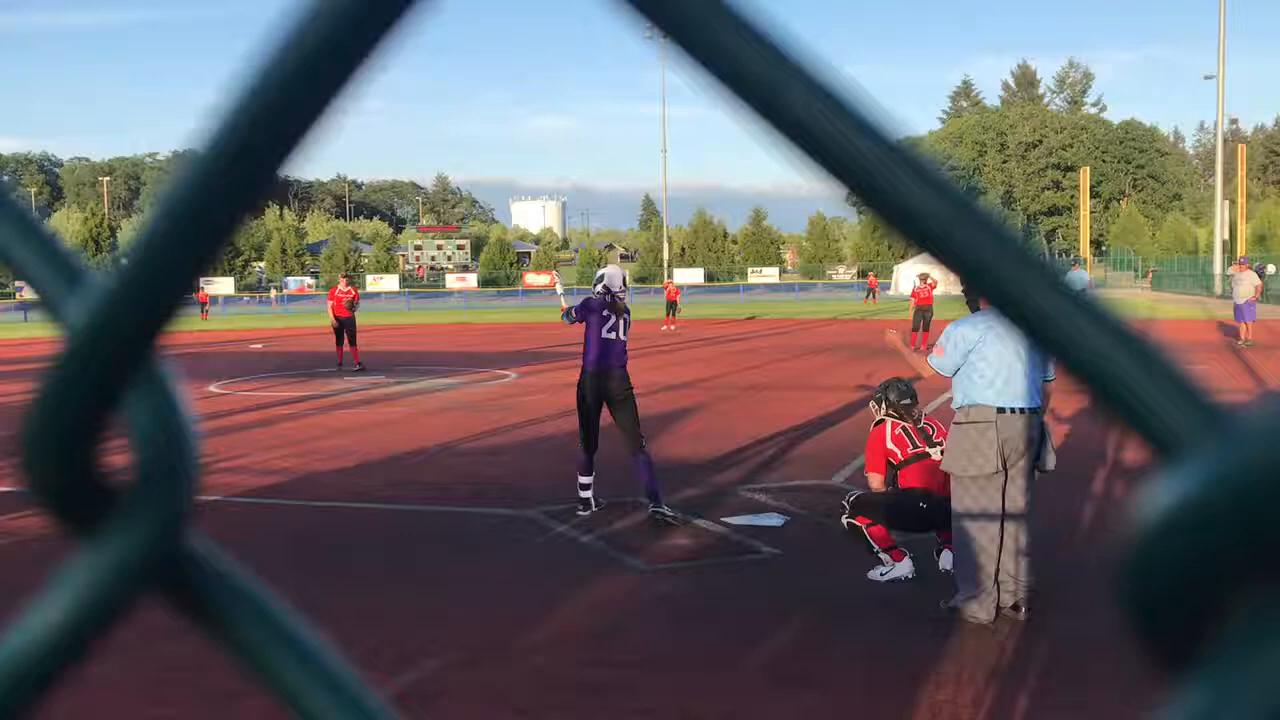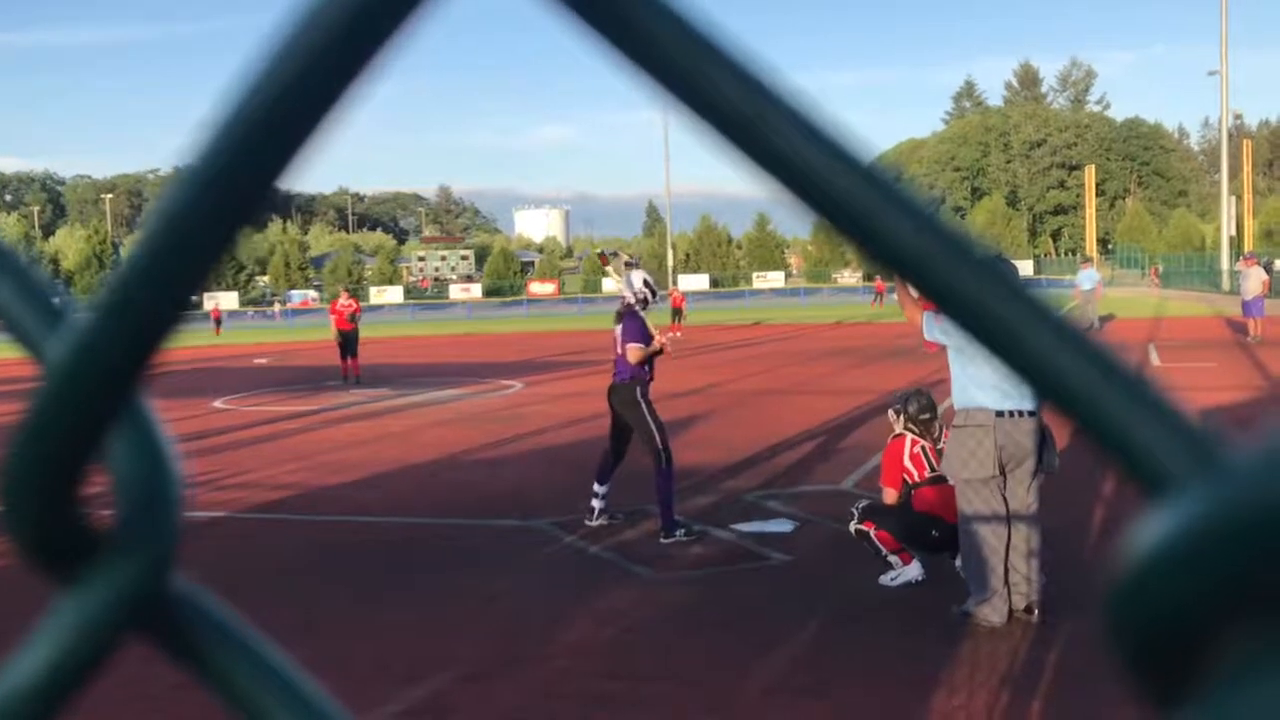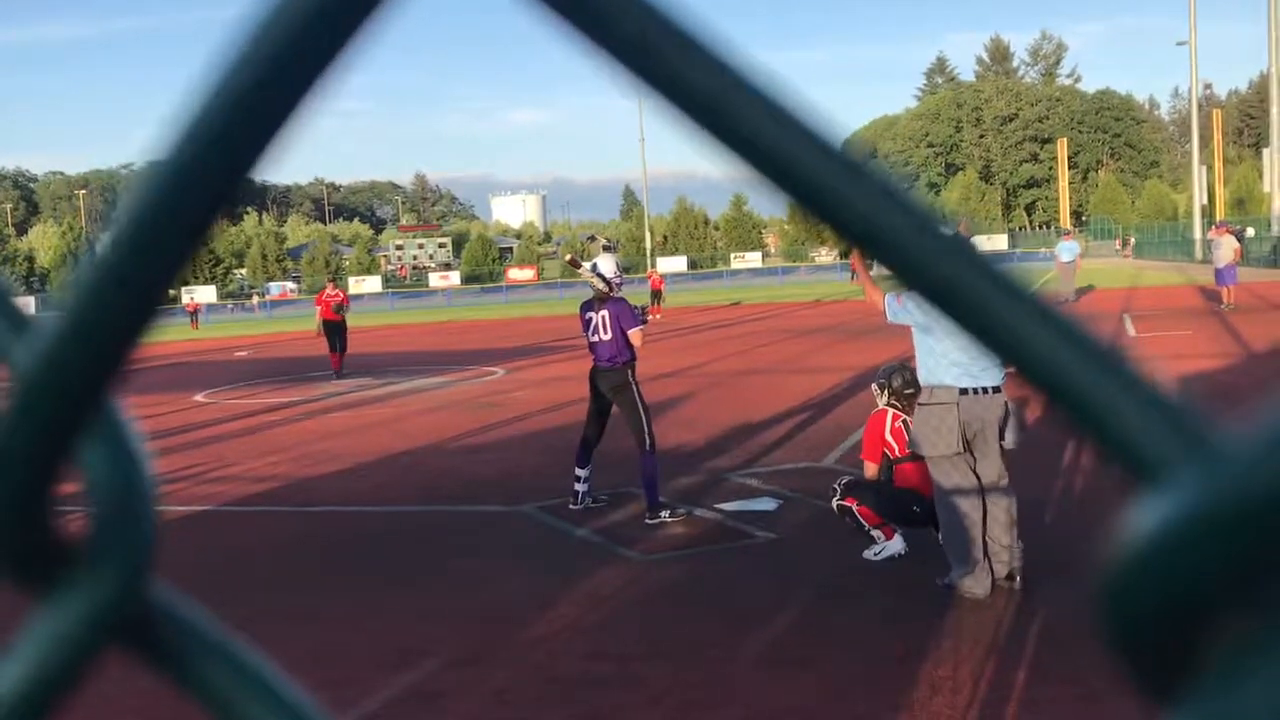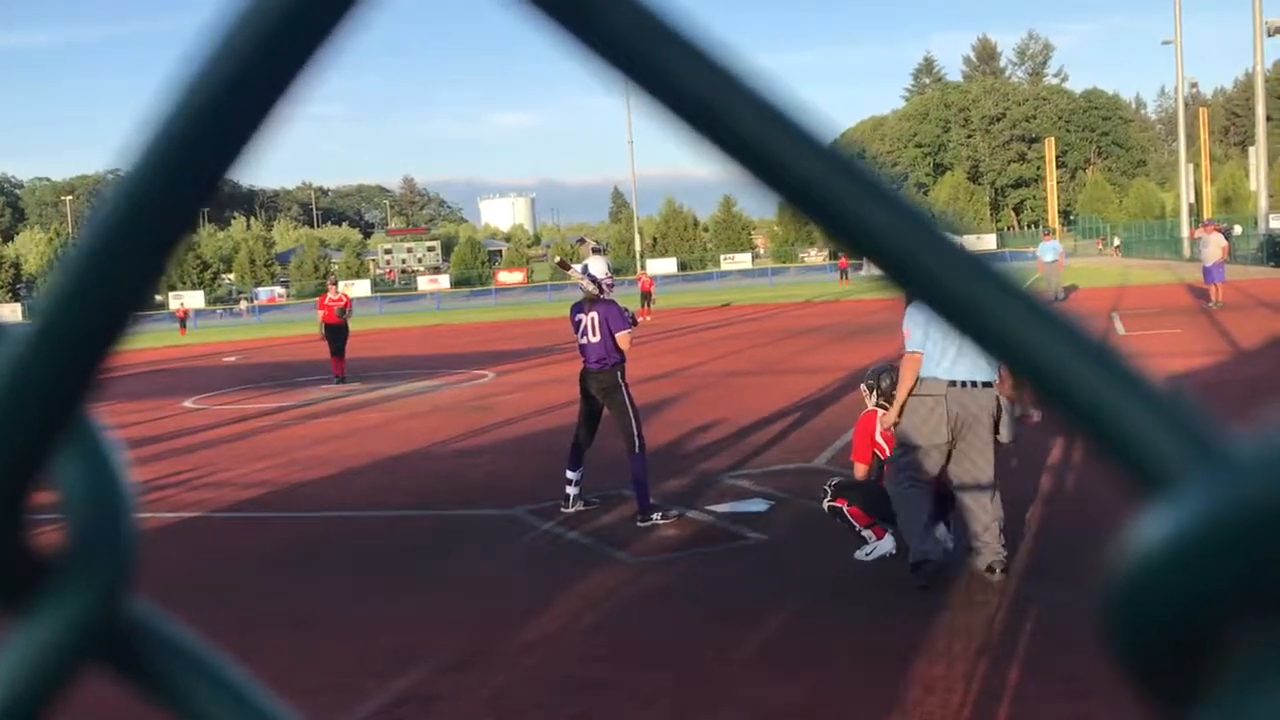
dt=1s
person 1, frame 1
left shoulder: (965, 329)
left elbow: (932, 369)
right elbow: (1046, 385)
left wrist: (899, 346)
left hip: (980, 428)
right hip: (1025, 427)
left knee: (975, 516)
right knee: (1015, 513)
left ankle: (978, 602)
right ankle: (1014, 596)
person 1, frame 2
left shoulder: (961, 325)
left elbow: (914, 314)
left hip: (980, 430)
right hip: (1025, 428)
left knee: (982, 519)
right knee: (1023, 514)
left ankle: (991, 605)
right ankle: (1027, 598)
person 1, frame 3
left shoulder: (923, 304)
left elbow: (875, 298)
left wrist: (857, 258)
left hip: (946, 407)
right hip: (991, 402)
left knee: (956, 493)
right knee: (995, 486)
left ankle: (972, 577)
right ankle: (1007, 566)
person 1, frame 4
left shoulder: (920, 308)
left elbow: (913, 360)
left wrist: (895, 408)
left hip: (935, 401)
right hip: (982, 401)
left knee: (904, 477)
right knee: (978, 480)
left ankle: (924, 554)
right ankle: (993, 557)
person 2, frame 1
left shoulder: (591, 304)
right shoulder: (626, 313)
left elbow: (568, 318)
left wrist: (567, 310)
left hip: (591, 378)
right hip: (619, 380)
left knee: (587, 442)
right knee: (636, 443)
left ankle: (586, 500)
right ankle: (656, 502)
person 2, frame 2
left shoulder: (625, 319)
right shoulder: (634, 320)
right elbow: (632, 356)
left wrist: (653, 348)
right wrist: (655, 346)
left hip: (618, 392)
right hip: (632, 393)
left knee: (614, 452)
right knee: (661, 456)
left ankle: (595, 510)
right ankle: (669, 527)
person 2, frame 3
left shoulder: (586, 307)
right shoulder: (620, 304)
right elbow: (637, 340)
right wrist: (638, 320)
left hip: (598, 374)
right hip: (621, 376)
left knee: (591, 434)
right knee: (645, 438)
left ankle: (580, 494)
right ankle: (654, 507)
person 2, frame 4
left shoulder: (576, 310)
right shoulder: (610, 307)
right elbow: (625, 344)
right wrist: (627, 322)
left hip: (588, 378)
right hip: (611, 378)
left knee: (582, 437)
right knee: (635, 442)
left ankle: (571, 496)
right ankle: (646, 509)
person 3, frame 1
left shoulder: (881, 431)
right shoulder: (933, 425)
left elbow: (877, 488)
left wrist: (892, 500)
left hip: (916, 506)
right hip: (950, 508)
left knee: (854, 505)
left ankle: (897, 560)
right ankle: (948, 551)
person 3, frame 2
left shoulder: (898, 445)
right shoulder: (949, 439)
left elbow: (890, 502)
left hip: (927, 531)
left knee: (862, 512)
left ankle: (906, 565)
right ankle: (962, 554)
person 3, frame 3
left shoulder: (880, 418)
left elbow: (870, 476)
left wrist: (880, 490)
left hip: (910, 505)
left knee: (843, 490)
left ankle: (889, 539)
person 3, frame 4
left shoulder: (870, 418)
left elbow: (860, 476)
right hip: (939, 503)
left knee: (834, 491)
left ankle: (880, 537)
right ankle: (940, 525)
